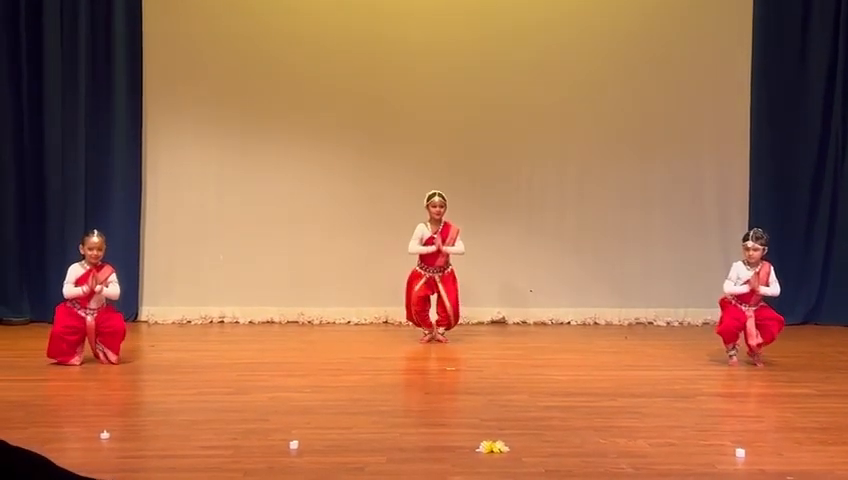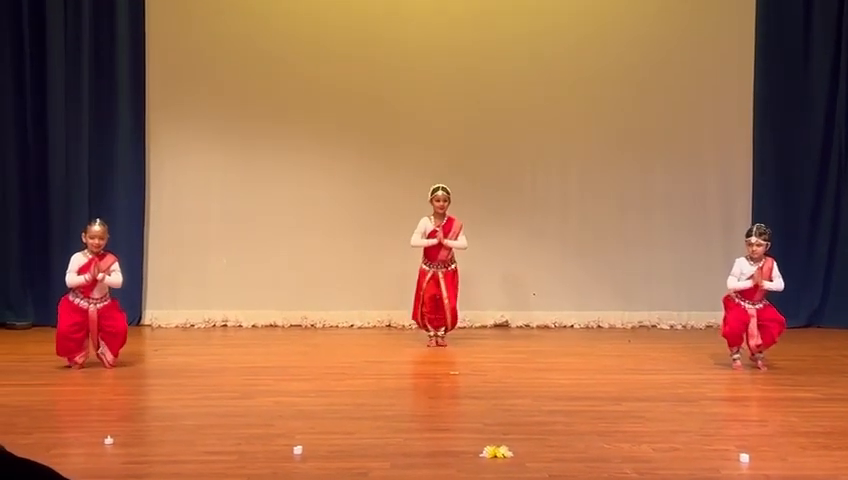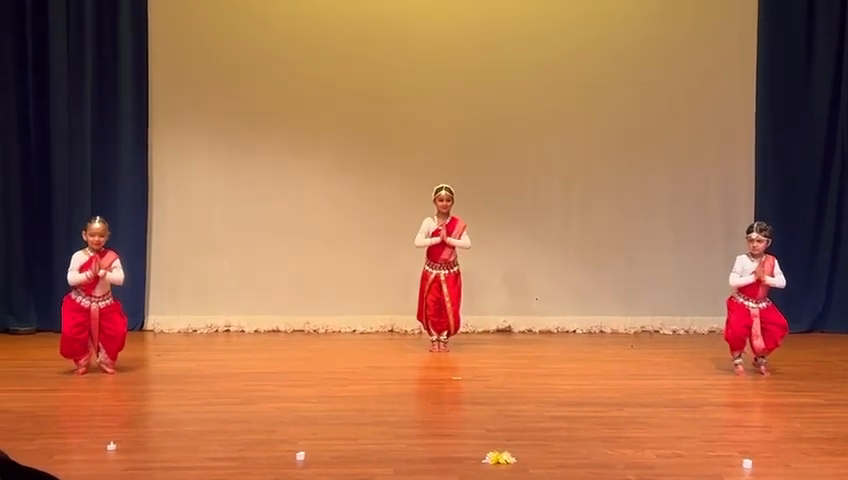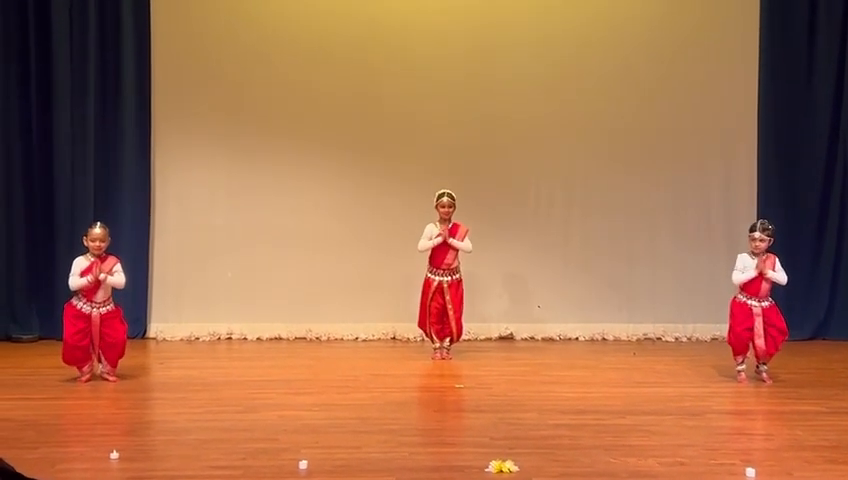
dt=0.3s
person 1, frame 1
left shoulder: (451, 229)
right shoulder: (422, 228)
left elbow: (461, 249)
right elbow: (411, 249)
left wrist: (443, 248)
right wrist: (434, 247)
left hip: (444, 273)
right hip: (423, 272)
left knee: (449, 304)
right knee: (419, 303)
left ankle: (440, 331)
right ankle: (428, 331)
person 1, frame 2
left shoulder: (454, 224)
right shoulder: (425, 221)
left elbow: (464, 244)
right elbow: (413, 242)
left wrist: (445, 241)
right wrist: (435, 240)
left hip: (448, 269)
right hip: (428, 269)
left knee: (448, 304)
right knee: (428, 303)
left ankle: (441, 334)
right ankle: (432, 334)
person 1, frame 3
left shoulder: (458, 224)
right shoulder: (429, 222)
left elbow: (467, 244)
right elbow: (417, 242)
left wrist: (448, 239)
right wrist: (438, 238)
left hip: (450, 271)
right hip: (431, 270)
left knee: (449, 306)
right knee: (432, 306)
left ankle: (443, 339)
right ankle: (434, 340)
person 1, frame 4
left shoulder: (460, 229)
right shoulder: (431, 227)
left elbow: (468, 248)
right elbow: (421, 247)
left wrist: (449, 239)
right wrist: (440, 238)
left hip: (453, 277)
right hip: (434, 277)
left knee: (452, 313)
right knee: (434, 313)
left ankle: (446, 347)
right ankle: (437, 347)
person 2, frame 1
left shoulder: (108, 271)
right shoulder: (75, 269)
left elbow: (116, 294)
right elbow: (66, 293)
left wrist: (98, 288)
right wrist: (86, 288)
left hip: (100, 313)
right hip: (76, 312)
left knee: (118, 327)
right knee: (60, 330)
left ankle: (103, 354)
right ankle: (72, 355)
person 2, frame 2
left shoulder: (110, 260)
right shoulder: (77, 258)
left elbow: (118, 282)
right elbow: (69, 281)
left wrist: (100, 275)
right wrist: (89, 276)
left hip: (103, 304)
right hip: (78, 304)
left knee: (119, 328)
right knee: (66, 330)
left ankle: (106, 356)
right ankle: (77, 357)
person 2, frame 3
left shoulder: (112, 257)
right shoulder: (79, 256)
left elbow: (120, 279)
right elbow: (71, 280)
left wrist: (102, 272)
right wrist: (90, 274)
left hip: (105, 304)
right hip: (80, 303)
left knee: (117, 332)
right knee: (72, 333)
left ankle: (106, 361)
right ankle: (82, 362)
person 2, frame 4
left shoulder: (113, 262)
right shoulder: (80, 261)
left elbow: (121, 283)
right elbow: (72, 284)
left wrist: (102, 276)
right wrist: (91, 278)
left hip: (106, 310)
right hip: (82, 309)
left knee: (115, 339)
right knee: (75, 340)
left ankle: (107, 370)
right ankle: (85, 370)
person 3, frame 1
left shoulder: (768, 268)
right shoulder: (738, 267)
left elbow: (776, 290)
right elbow: (727, 289)
left wrist: (759, 288)
right wrist: (748, 287)
left hip: (756, 307)
right hip: (736, 305)
left knee: (775, 323)
right knee: (729, 326)
left ankle: (755, 351)
right ankle: (732, 352)
person 3, frame 2
left shoulder: (771, 263)
right shoulder: (741, 262)
left elbow: (780, 285)
right elbow: (730, 285)
left wrist: (763, 283)
right wrist: (752, 282)
left hip: (759, 305)
right hip: (738, 303)
left knee: (776, 324)
right knee: (734, 327)
left ankle: (757, 354)
right ankle: (735, 355)
person 3, frame 3
left shoulder: (772, 261)
right shoulder: (742, 260)
left elbow: (782, 283)
right elbow: (733, 282)
left wrist: (764, 278)
right wrist: (753, 277)
left hip: (762, 304)
right hip: (741, 303)
left knee: (777, 328)
right knee: (738, 331)
left ankle: (760, 360)
right ankle: (737, 360)
person 3, frame 4
left shoulder: (773, 259)
right shoulder: (743, 258)
left elbow: (784, 280)
right elbow: (736, 279)
left wrist: (766, 271)
right wrist: (755, 271)
left hip: (765, 304)
right hip: (744, 304)
left knee: (775, 334)
right knee: (741, 335)
left ankle: (762, 367)
right ankle: (740, 368)
